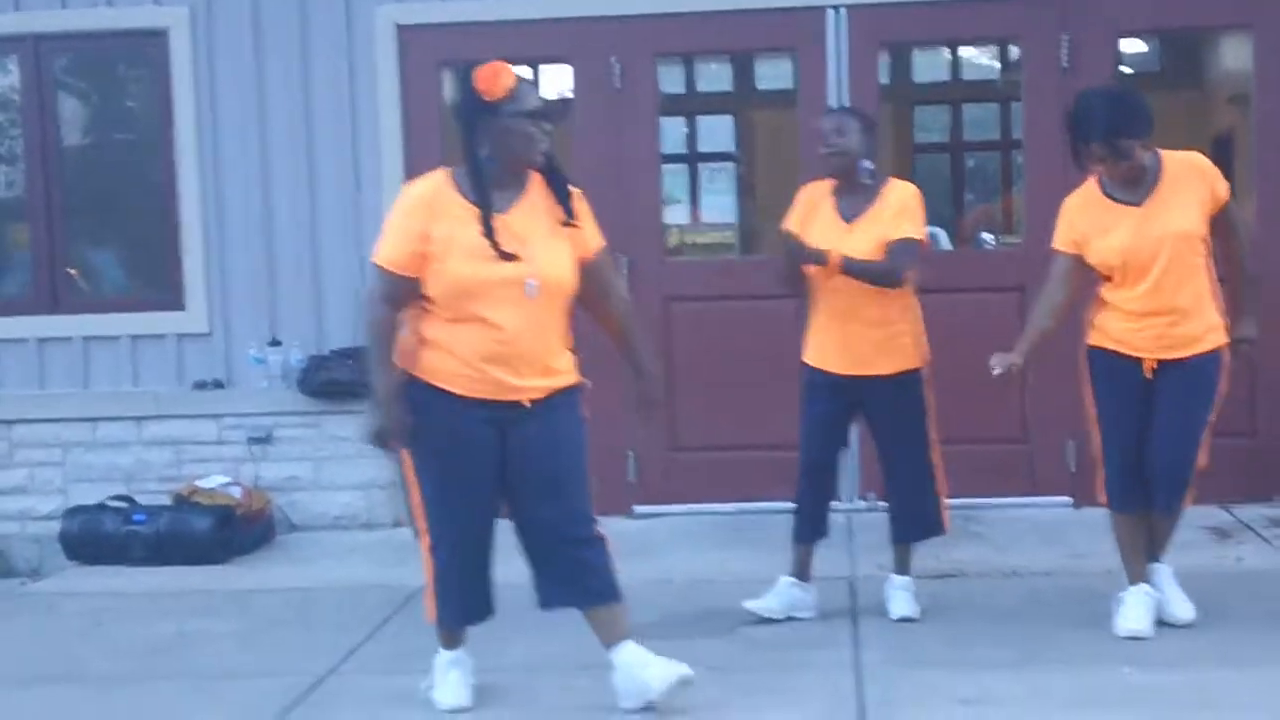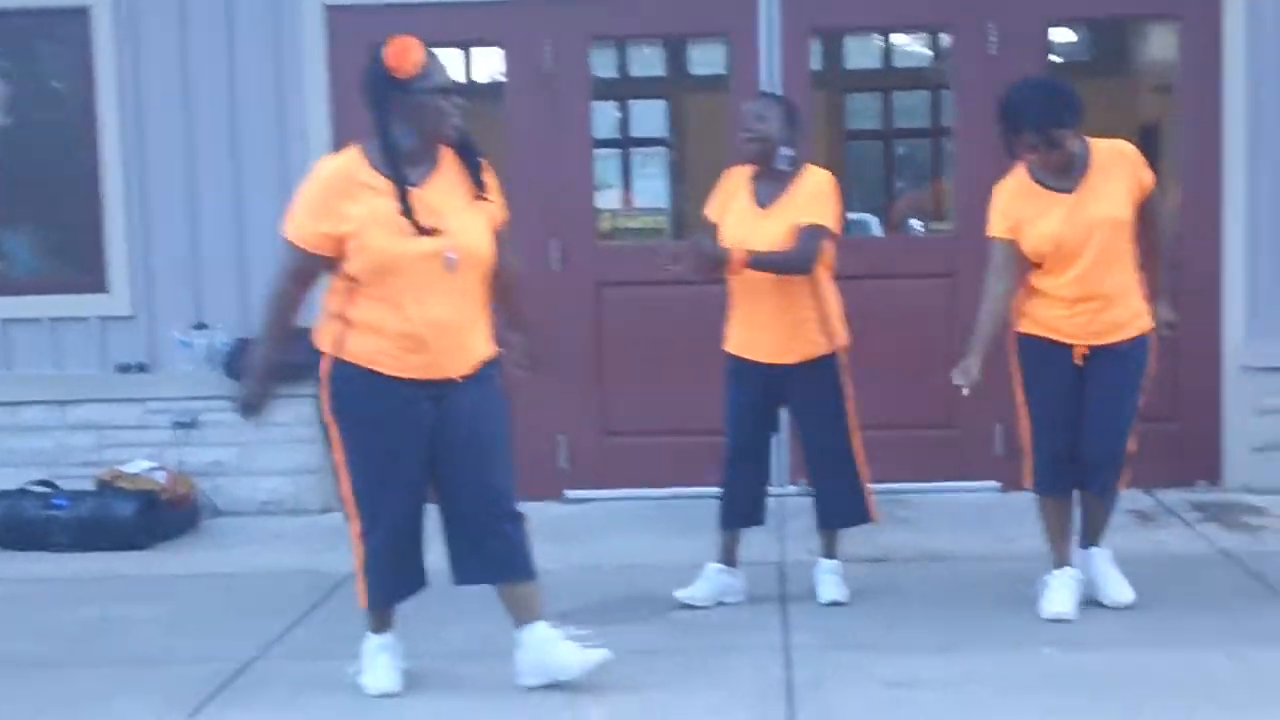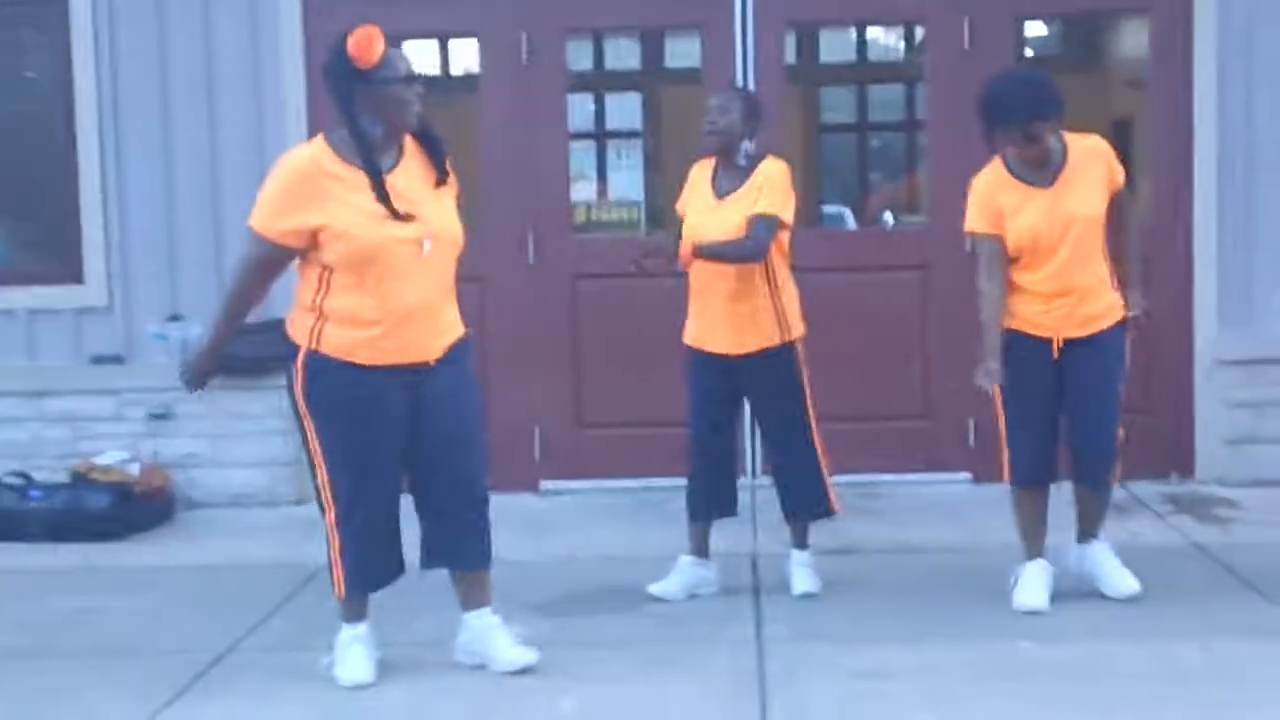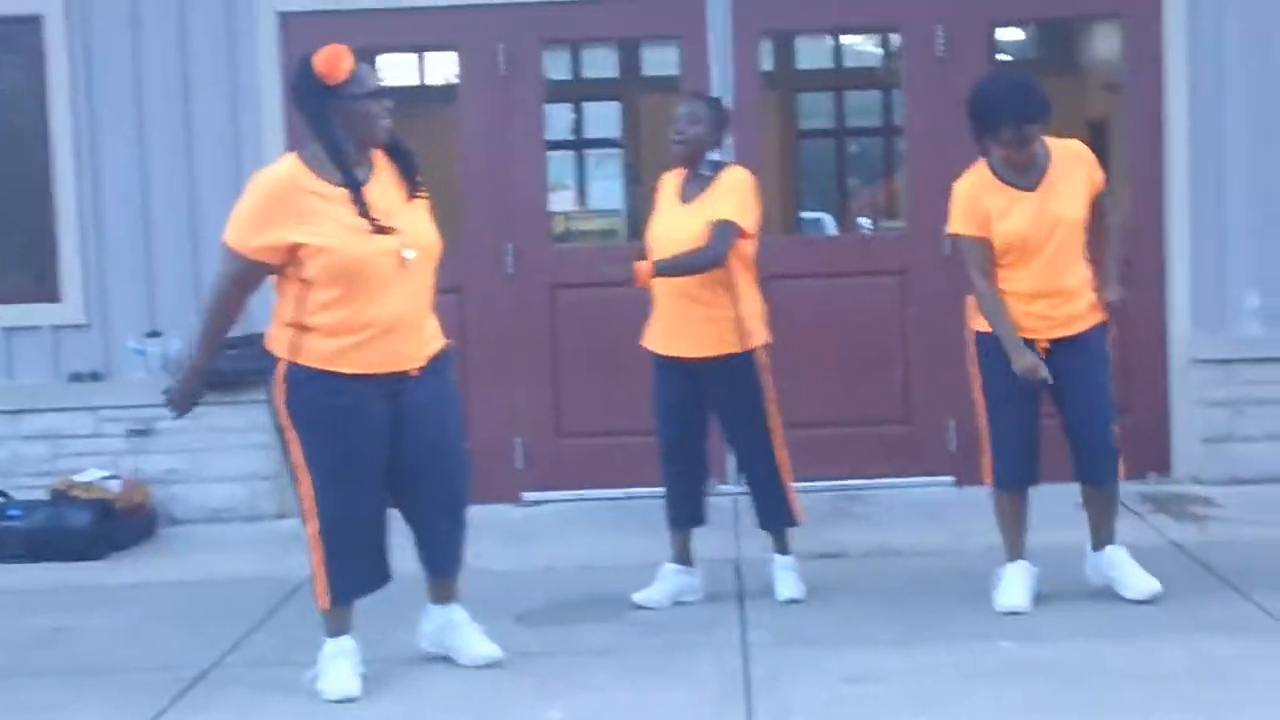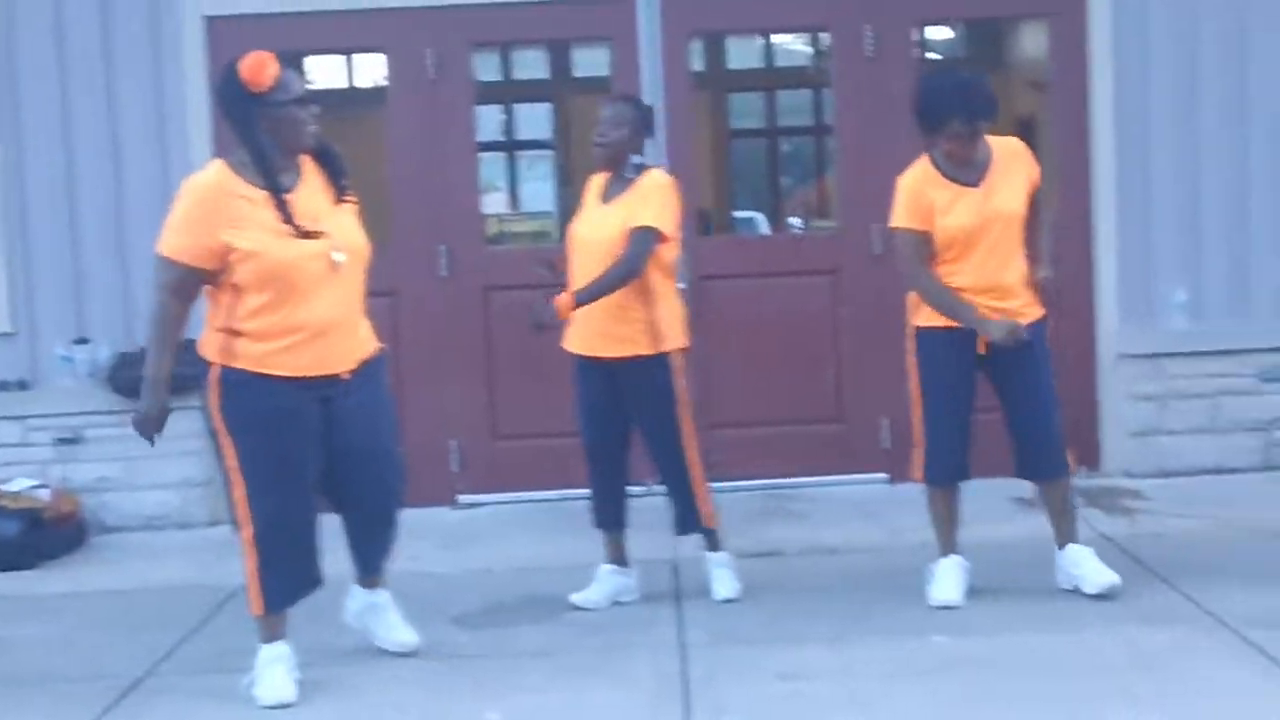
dt=0.1s
person 1, frame 1
left shoulder: (562, 199)
right shoulder: (427, 201)
left elbow: (604, 292)
right elbow: (388, 306)
left wrist: (643, 366)
right wrist: (387, 396)
left hip: (546, 397)
right hip: (445, 399)
left knee: (570, 529)
right knee: (451, 535)
left ankle: (628, 664)
right ankle: (451, 657)
person 1, frame 2
left shoulder: (472, 173)
right shoulder: (339, 178)
left elbow: (495, 267)
right elbow: (293, 281)
left wrist: (519, 327)
right wrist: (260, 367)
left hip: (469, 374)
right hip: (368, 378)
left knee: (492, 506)
right knee: (383, 516)
left ankle: (536, 642)
right ankle: (380, 642)
person 1, frame 3
left shoulder: (430, 157)
right shoulder: (307, 170)
right elbow: (258, 267)
left wrist: (438, 311)
right wrist: (215, 345)
left hip: (441, 359)
right hip: (346, 369)
left knee: (460, 489)
right knee: (356, 502)
left ankle: (479, 623)
right ankle: (354, 632)
person 1, frame 4
left shoulder: (400, 170)
right shoulder: (282, 187)
right elbow: (233, 284)
right wrist: (196, 368)
left hip: (422, 368)
right hip: (326, 380)
left knee: (443, 494)
right knee: (340, 514)
left ankle: (445, 618)
right ankle: (338, 645)
person 1, frame 5
left shoulder: (327, 175)
right shoulder: (211, 192)
right elbow: (171, 293)
right wrist: (155, 382)
left hip: (354, 369)
right hip: (260, 382)
left knee: (377, 490)
right knee: (271, 515)
left ankle: (371, 599)
right ankle: (273, 651)
person 2, frame 1
left shoulder: (1195, 172)
right shoulder: (1078, 209)
left elbow: (1229, 242)
right elbow: (1058, 290)
left wrist: (1241, 311)
right wrist: (1022, 349)
left hip: (1194, 348)
right hip: (1116, 352)
left knee: (1172, 466)
right knee: (1123, 468)
left ankle: (1155, 566)
right ankle: (1136, 586)
person 2, frame 2
left shoulder: (1123, 161)
right shoulder: (1010, 195)
left elbow: (1150, 229)
right elbow: (1001, 280)
left wrist: (1159, 297)
right wrist: (976, 352)
left hip: (1121, 334)
right hip: (1046, 339)
left knee: (1105, 452)
right knee: (1052, 454)
left ankle: (1093, 551)
right ankle: (1062, 570)
person 2, frame 3
left shoulder: (1097, 155)
right shoulder: (988, 188)
left elbow: (1119, 224)
right elbow: (991, 276)
left wrist: (1130, 288)
right wrist: (992, 356)
left hip: (1096, 326)
right hip: (1021, 332)
left knee: (1097, 444)
right knee: (1028, 449)
left ankle: (1089, 545)
right ankle: (1034, 562)
person 2, frame 4
left shoulder: (1078, 160)
right shoulder: (971, 191)
left elbow: (1100, 226)
right elbow: (980, 278)
left wrist: (1108, 280)
right wrist: (1013, 350)
left hip: (1079, 327)
right hip: (1006, 335)
left knee: (1098, 443)
right knee: (1010, 451)
left ankle: (1106, 552)
right ankle: (1015, 565)
person 2, frame 5
left shoulder: (1016, 156)
right shoulder: (914, 185)
right elbow: (916, 272)
left wrist: (1041, 264)
right wrist: (979, 318)
left hip: (1017, 320)
right hip: (944, 328)
left knee: (1043, 435)
right knee: (943, 444)
left ankle: (1070, 552)
right ankle: (948, 559)
person 3, frame 1
left shoulder: (902, 196)
right shoulder: (810, 198)
left elbow: (897, 271)
right elbow: (795, 272)
left wrist: (829, 258)
right wrist: (797, 260)
left hip: (893, 360)
right hip: (826, 361)
left knee: (907, 465)
right knee: (813, 466)
left ankle: (900, 580)
right ankle: (797, 584)
person 3, frame 2
left shoulder: (818, 183)
right shoulder: (732, 183)
left elbow: (803, 257)
right elbow: (717, 259)
left wrist: (733, 256)
right wrist: (706, 258)
left hip: (811, 346)
right hip: (747, 348)
left knee: (830, 452)
right knee: (741, 454)
left ankle: (829, 564)
right ankle: (725, 570)
person 3, frame 3
left shoulder: (773, 174)
right shoulder: (697, 174)
left elbow: (752, 247)
left wrist: (688, 251)
right wrist: (672, 254)
left hip: (766, 335)
right hip: (707, 337)
left knee: (791, 440)
right knee: (707, 444)
left ankle: (800, 554)
right ankle: (697, 561)
person 3, frame 4
left shoulder: (737, 182)
right shoulder: (668, 184)
left elbow: (712, 255)
left wrist: (644, 272)
right wrist: (644, 272)
left hip: (730, 341)
right hip: (671, 345)
left knee: (757, 447)
right knee: (677, 452)
left ankle: (783, 558)
right ankle: (680, 569)
person 3, frame 5
left shoulder: (656, 187)
right shoulder: (595, 187)
left elbow: (631, 263)
left wrist: (566, 304)
right wrist: (571, 305)
left hip: (646, 344)
right hip: (595, 344)
left knee: (671, 447)
right knee: (602, 453)
left ankle: (716, 556)
right ankle: (615, 570)
